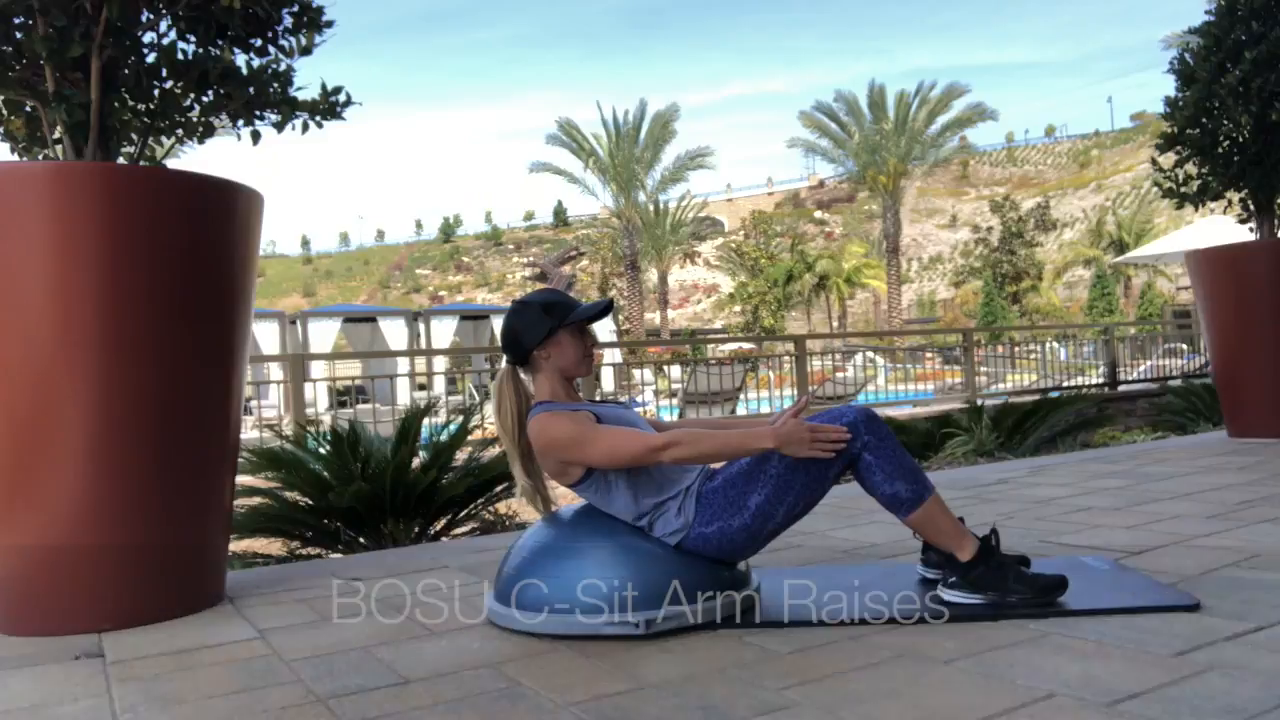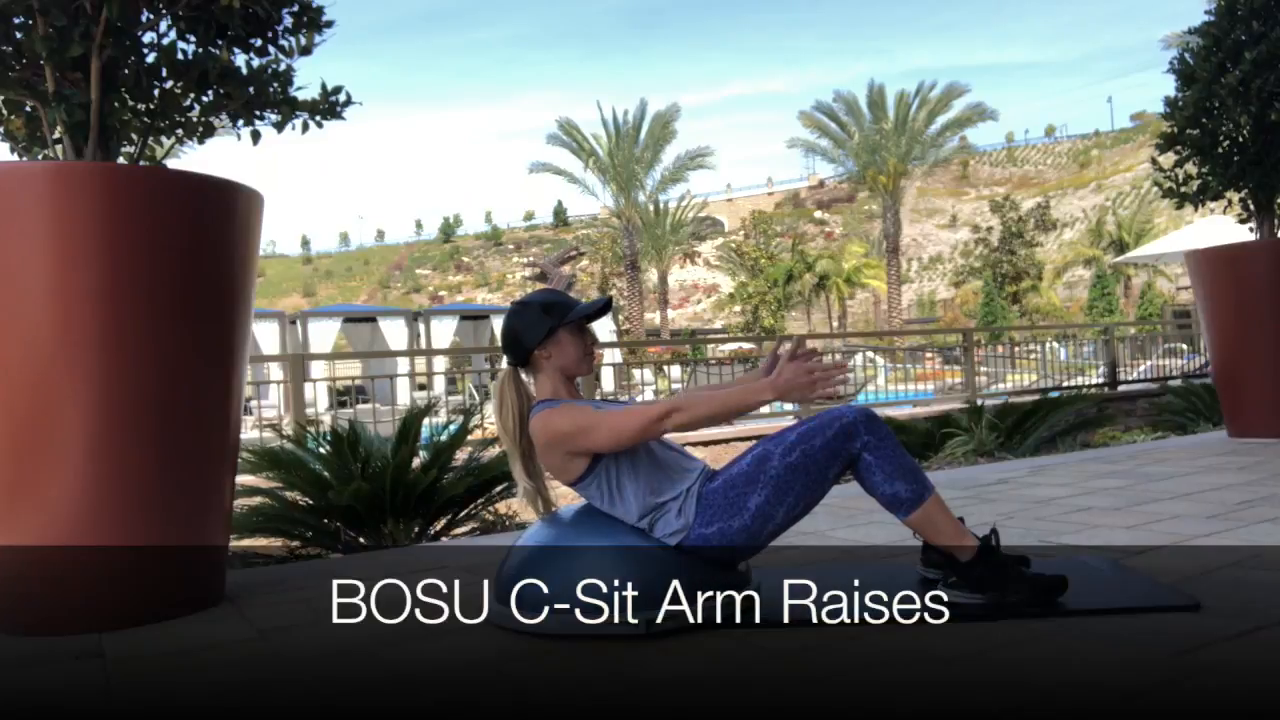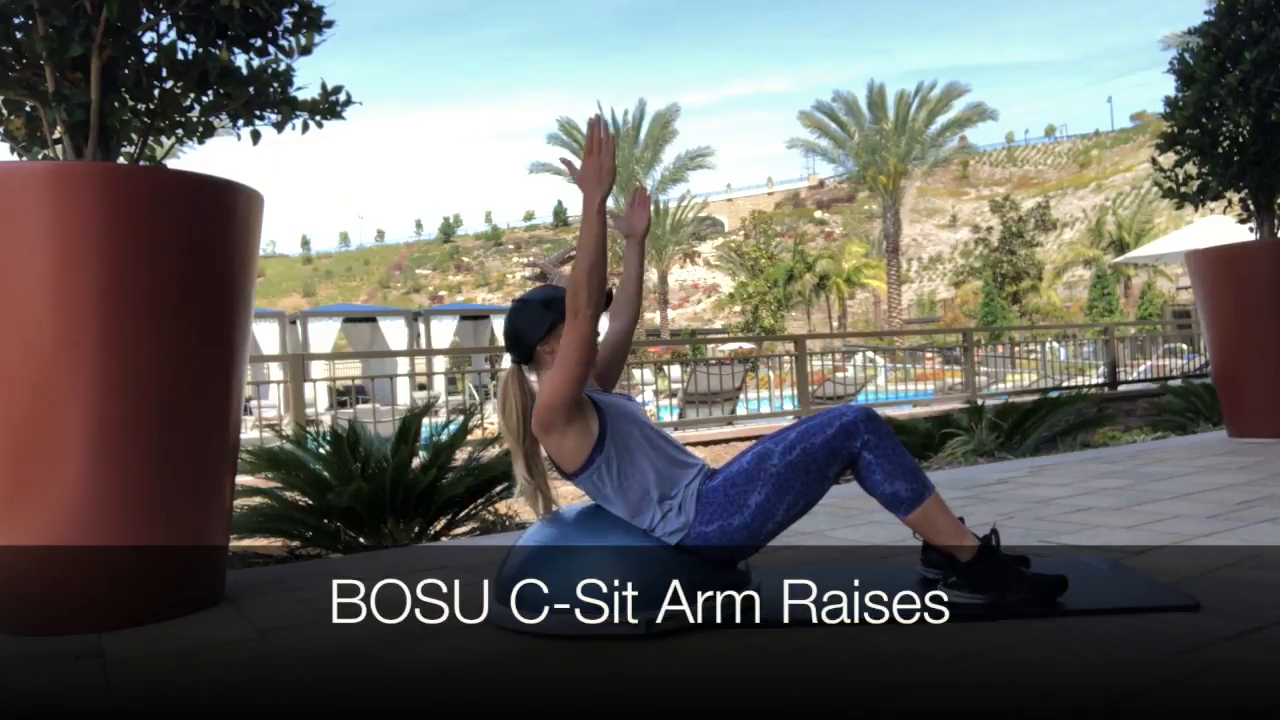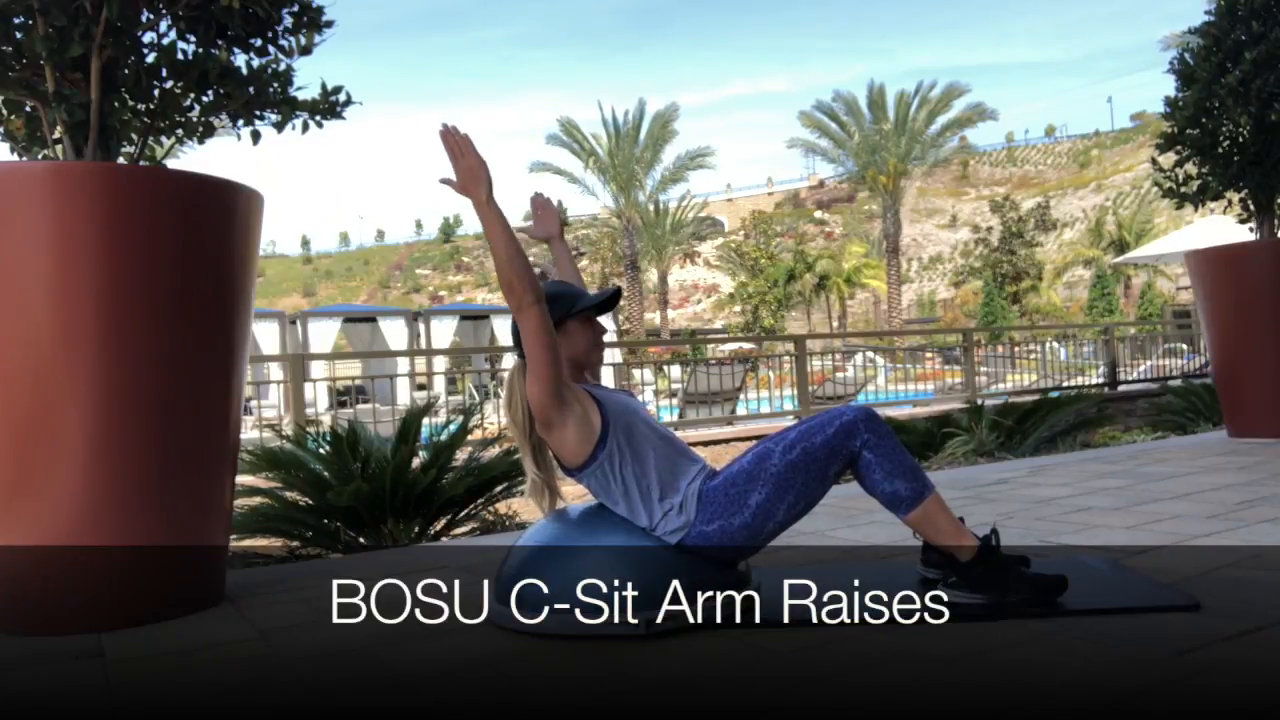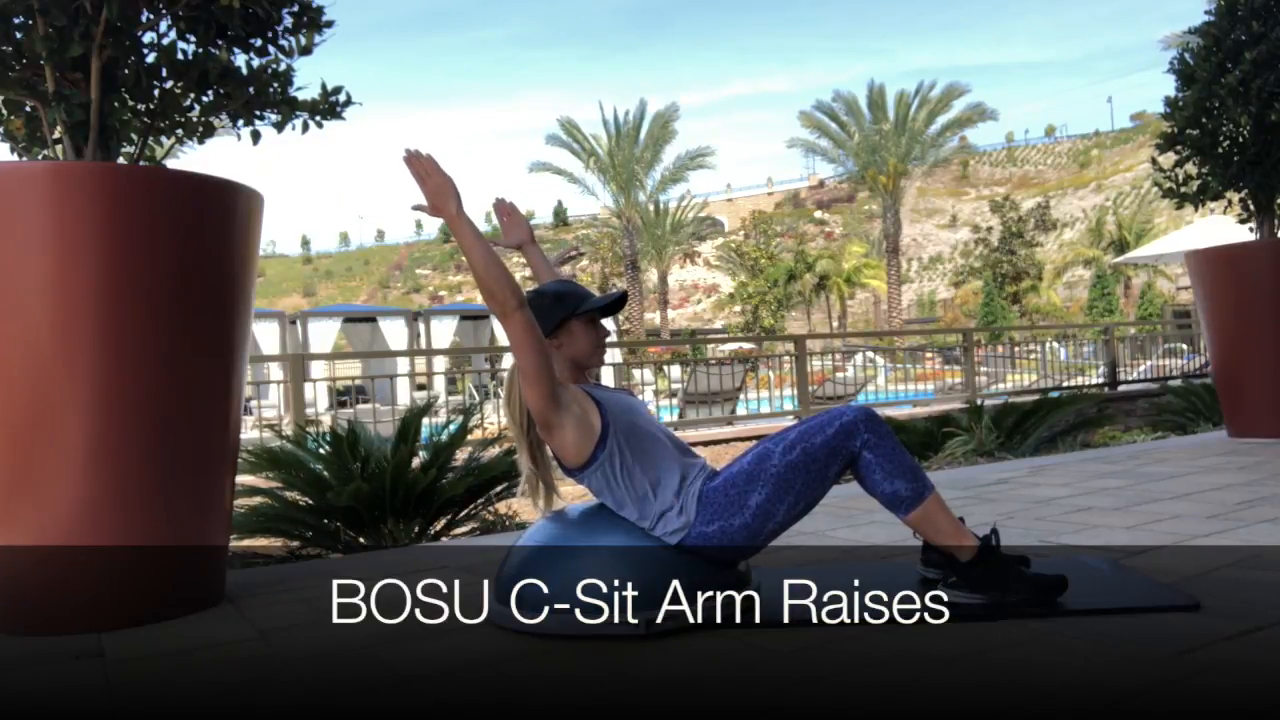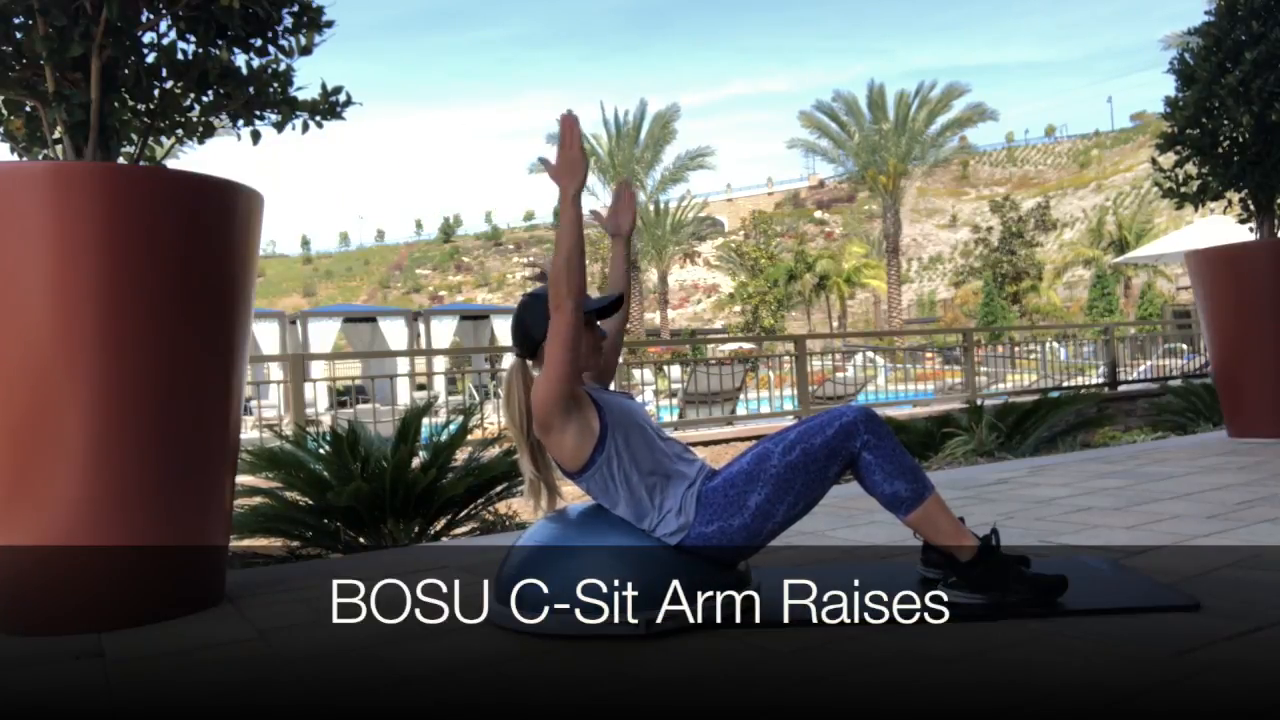
dt=0.4s
person 1, frame 1
left shoulder: (582, 412)
right shoulder: (549, 428)
left elbow: (676, 426)
right elbow: (663, 449)
left wrist: (765, 424)
right wrist: (770, 440)
left hip: (707, 502)
right hip: (701, 522)
left knee: (852, 427)
right knee: (855, 428)
left ankle: (951, 551)
right ankle: (973, 564)
person 1, frame 2
left shoulder: (582, 411)
right shoulder: (552, 424)
left elbow: (684, 408)
right elbow: (664, 417)
left wrist: (761, 379)
right wrist: (770, 391)
left hip: (708, 500)
right hip: (702, 523)
left knee: (852, 428)
right knee: (853, 429)
left ankle: (951, 551)
right ankle: (973, 565)
person 1, frame 3
left shoulder: (589, 393)
right shoulder: (555, 412)
left elbow: (622, 316)
right elbow: (584, 309)
left wrist: (635, 240)
right wrist: (593, 200)
left hip: (708, 508)
right hip: (701, 524)
left knee: (852, 426)
right knee: (857, 427)
left ankle: (953, 551)
right ankle: (972, 562)
person 1, frame 4
left shoulder: (581, 392)
right shoulder: (555, 407)
left elbow: (576, 307)
right elbow: (528, 302)
left wrist: (555, 240)
right wrist: (483, 198)
left hip: (707, 506)
right hip: (705, 522)
left knee: (853, 426)
right knee: (856, 427)
left ankle: (952, 550)
right ankle: (971, 562)
person 1, frame 5
left shoulder: (581, 394)
right shoulder: (555, 408)
left elbow: (562, 308)
right elbow: (513, 310)
left wrist: (528, 245)
right wrist: (455, 214)
left hip: (709, 507)
right hip: (707, 521)
left knee: (852, 427)
right knee: (857, 427)
left ankle: (951, 551)
right ankle: (972, 563)
person 1, frame 6
left shoulder: (585, 395)
right shoulder: (556, 409)
left elbow: (608, 320)
right elbow: (564, 311)
left wrist: (620, 241)
right wrist: (570, 193)
left hip: (710, 507)
right hip: (702, 523)
left knee: (851, 425)
right knee: (856, 427)
left ankle: (953, 552)
right ankle: (973, 561)
